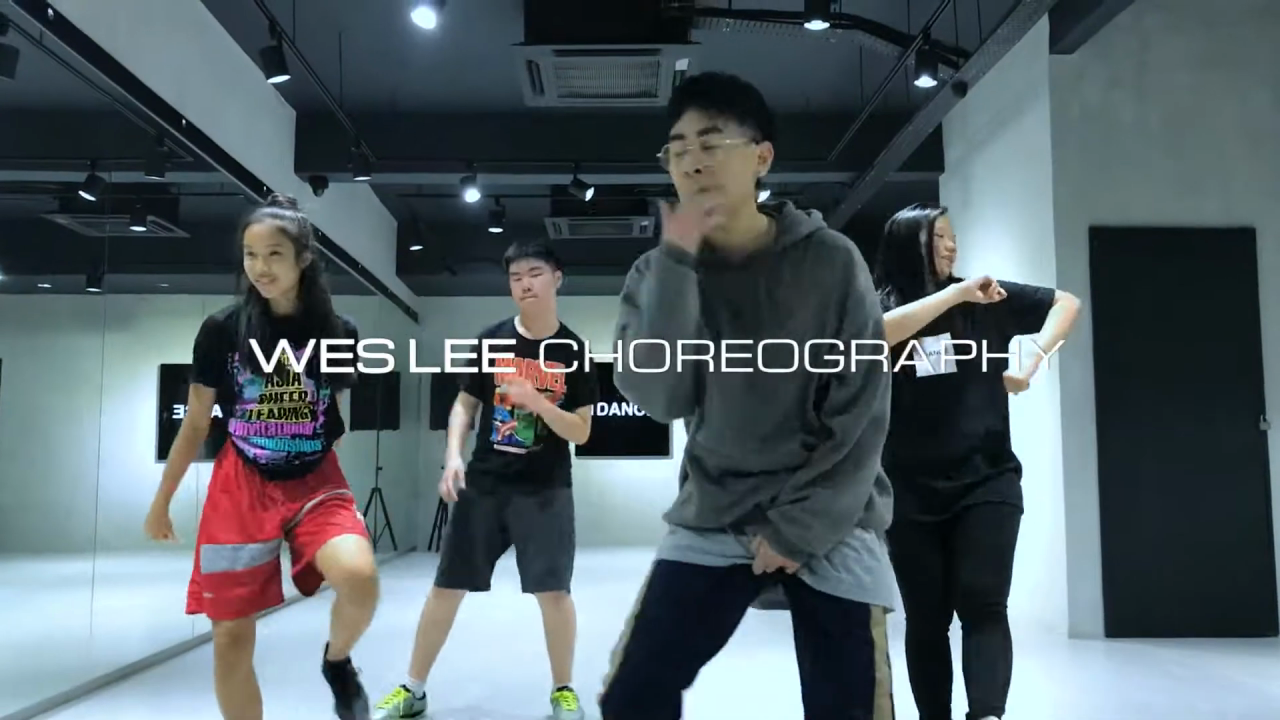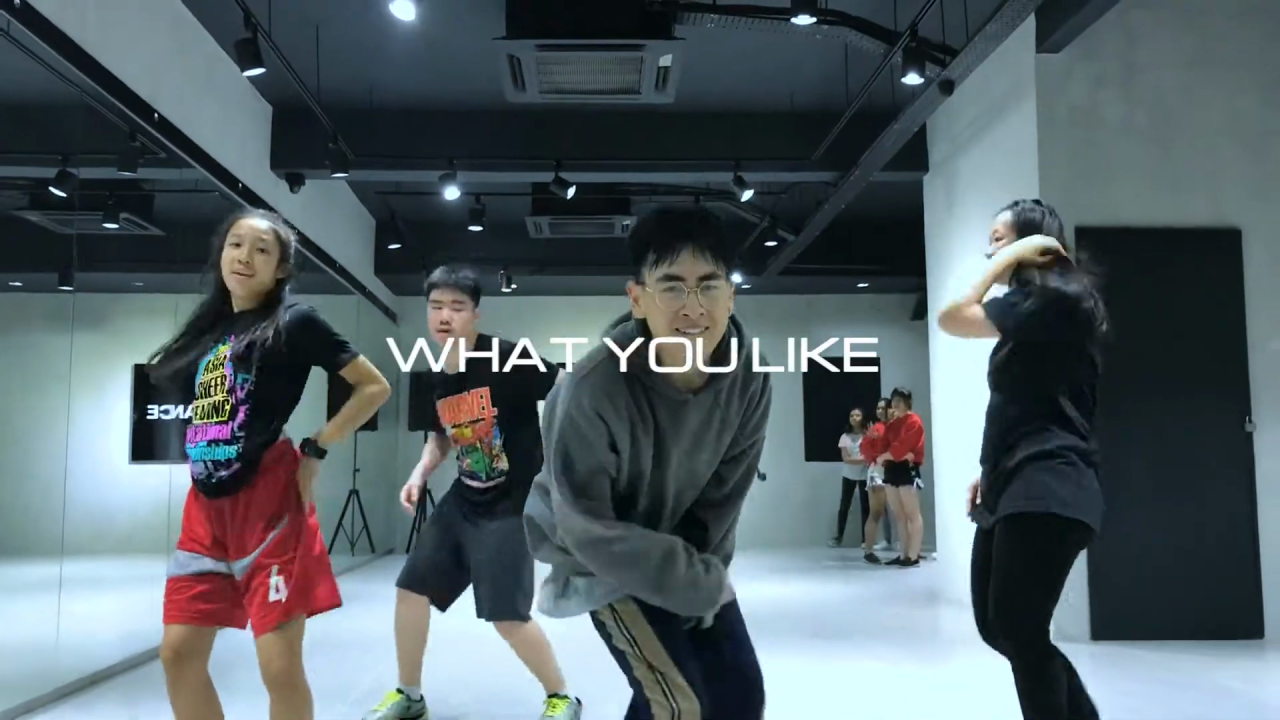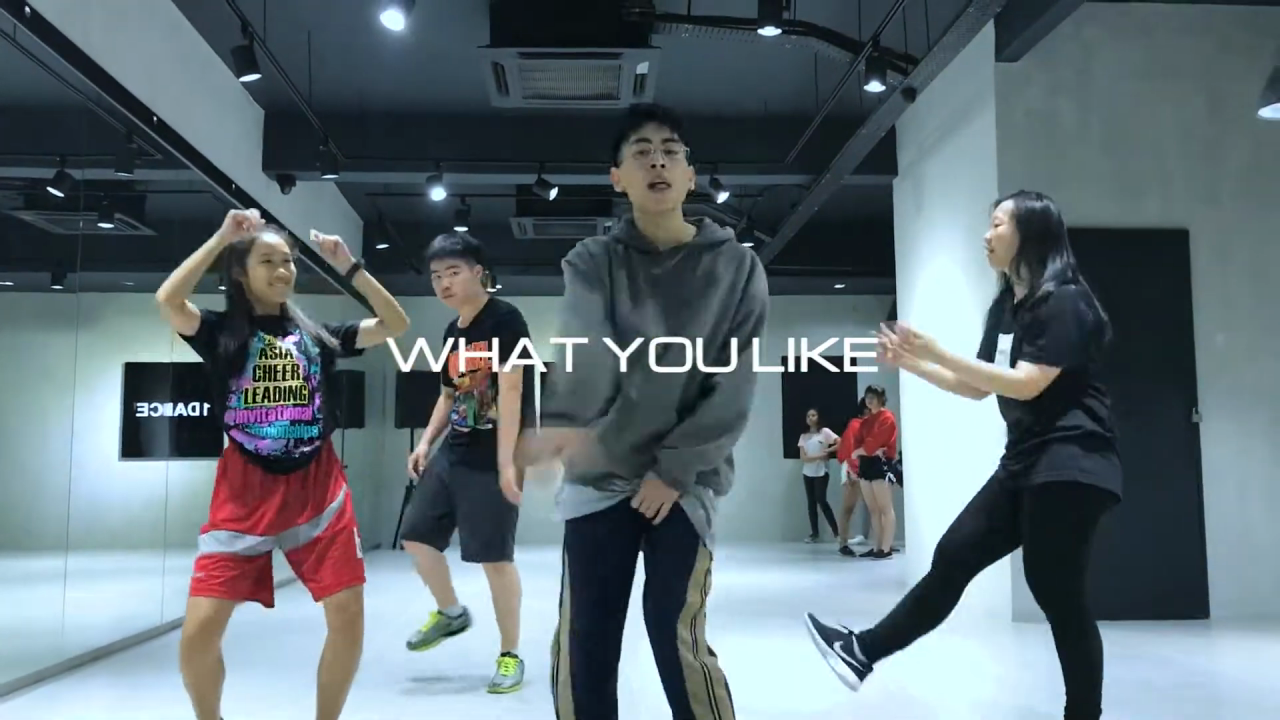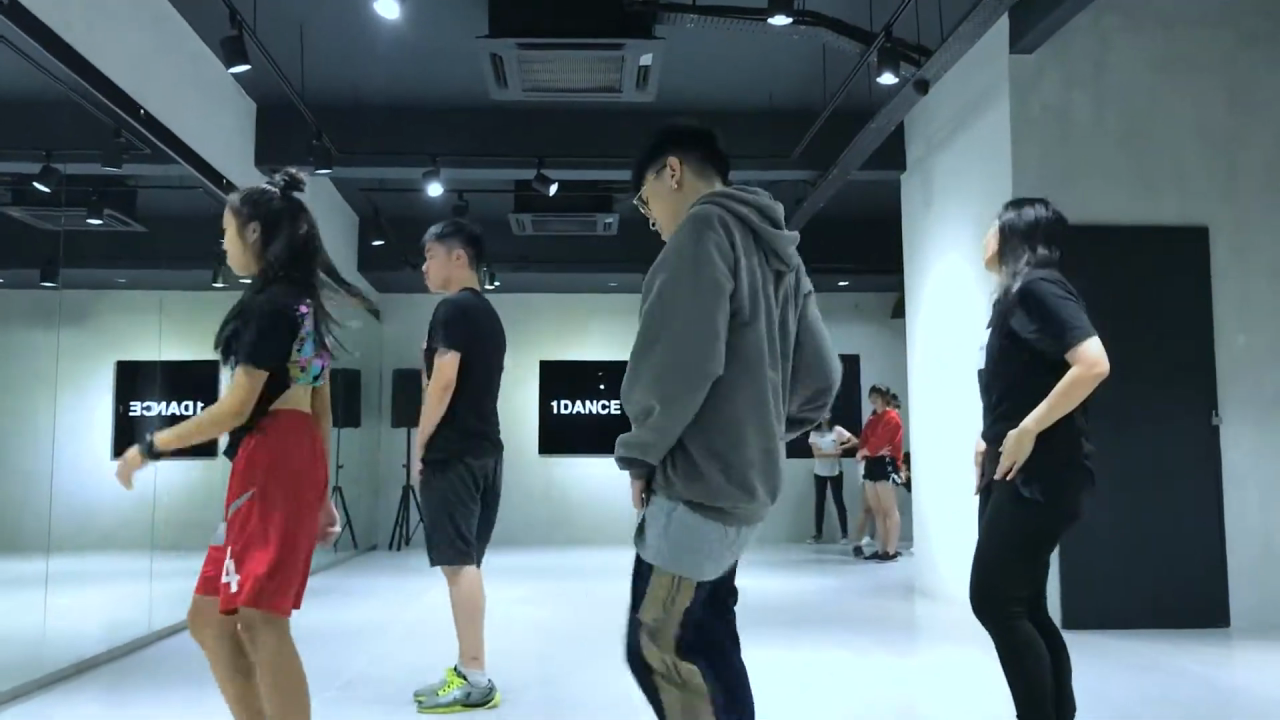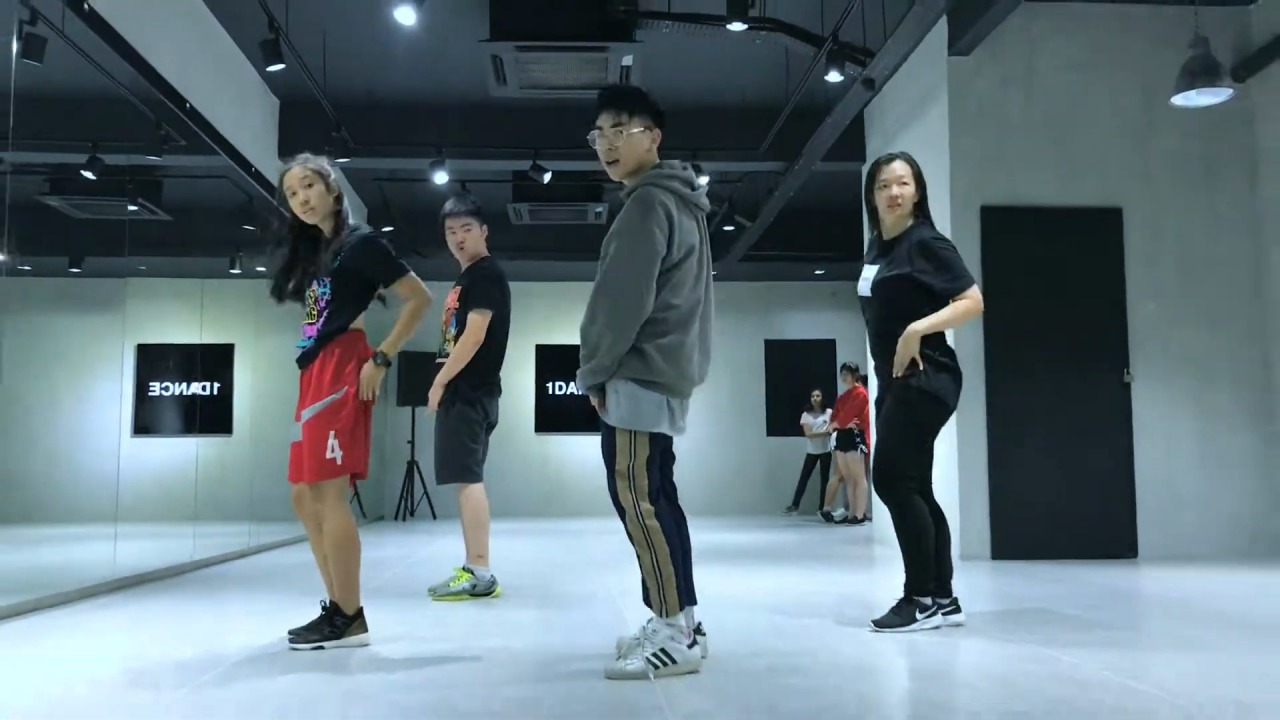
dt=1s
person 1, frame 1
left shoulder: (831, 261)
right shoulder: (656, 274)
left elbow: (860, 411)
right elbow: (656, 393)
left wrist: (797, 526)
right wrist: (675, 260)
left hip: (829, 523)
right hip: (713, 522)
person 1, frame 2
left shoulder: (748, 381)
right shoulder: (593, 391)
left elbow: (720, 505)
right elbow: (587, 527)
left wrist: (700, 579)
right wrist: (699, 584)
left hip: (686, 548)
right hip: (599, 559)
person 1, frame 3
left shoulder: (736, 265)
right shoulder: (595, 260)
left elbow: (736, 383)
right elbow: (589, 345)
left wrist: (675, 471)
right wrist: (570, 422)
left hip: (680, 488)
right hip: (599, 484)
left knee: (680, 641)
right knee: (582, 649)
person 1, frame 4
left shoulder: (704, 227)
right shoulder: (782, 252)
left elbow: (679, 360)
right elbow: (819, 382)
left wrist: (641, 452)
left hip: (693, 481)
right hip: (741, 480)
left knee: (657, 648)
right knee: (709, 643)
person 1, frame 5
right shoulder: (680, 200)
left elbow: (620, 299)
left wrist: (593, 371)
left hip: (639, 376)
right hip: (666, 372)
left knee: (637, 500)
right knee: (656, 499)
person 2, frame 1
left shoulder: (338, 332)
right shoulder: (222, 329)
right elbow: (196, 422)
left wrist: (343, 497)
right wrist: (161, 502)
left hip: (316, 483)
right hip: (241, 487)
left knee: (359, 576)
right knee: (231, 640)
left ankle: (337, 659)
person 2, frame 2
left shoulder: (295, 323)
right shoulder: (209, 331)
left elbow: (376, 387)
left wrist: (314, 449)
right wrist: (202, 459)
left hip: (270, 496)
right hip: (208, 503)
left knee: (280, 667)
right knee: (177, 654)
person 2, frame 3
left shoulder: (316, 333)
right shoulder: (220, 330)
left elbow: (396, 326)
right elbow: (168, 302)
left wrist: (350, 266)
right wrist: (222, 239)
left hip: (316, 483)
right hip: (244, 486)
left knee: (348, 619)
right knee: (199, 630)
person 2, frame 4
left shoulder: (268, 306)
right shoulder: (301, 303)
left elbow: (234, 410)
right elbow: (322, 407)
left wrist: (148, 447)
right wrist: (319, 493)
left hip: (268, 462)
right hip: (298, 459)
left knee: (261, 627)
right knee: (207, 620)
person 2, frame 5
left shoulder: (360, 242)
right shoulder: (312, 249)
left elbow: (420, 298)
left wrist: (381, 357)
left hip: (341, 368)
right hip: (315, 372)
left knee: (328, 493)
right knee: (305, 496)
person 3, frame 1
left shoulder: (987, 299)
right shoulder: (887, 309)
left elbow: (1068, 303)
right elbow: (881, 333)
left wrist: (1031, 359)
right wrist: (956, 291)
left hip: (987, 480)
right hip: (913, 491)
left knee: (981, 599)
right knee: (927, 617)
person 3, frame 2
left shoulder: (1046, 299)
right shoulder: (1033, 312)
left elbow: (953, 319)
left wrist: (1012, 255)
right wrist: (987, 474)
left hip: (1047, 493)
right hip: (1014, 491)
left knee: (1018, 631)
right knee: (1002, 627)
person 3, frame 3
left shoulder: (1063, 299)
right shoulder: (1005, 306)
left elbow: (1027, 384)
right elbow: (979, 387)
left wrist: (937, 352)
right wrist: (910, 362)
left hip: (1072, 464)
right hip: (1023, 462)
left knee: (1056, 593)
right knee: (952, 557)
right ankle: (864, 653)
person 3, frame 4
left shoulder: (1038, 287)
right shoulder: (1012, 297)
left elbow: (1094, 365)
left wrist: (1027, 432)
right wrist: (989, 441)
left hip: (1039, 475)
right hip: (1011, 473)
left knee: (995, 601)
right knee: (1023, 607)
person 3, frame 5
left shoulder: (927, 243)
right shoulder: (877, 244)
left elbow: (973, 302)
left wrist: (919, 329)
left hip: (923, 378)
right hip: (895, 380)
left knee: (894, 478)
right knee: (913, 488)
right ankle: (941, 597)
person 4, frame 1
left shoulder: (572, 350)
right shoulder: (490, 339)
left elbow: (579, 430)
right elbow: (464, 405)
left wrist: (537, 402)
right wrist: (453, 458)
left hip: (545, 488)
right hip: (484, 485)
left knee: (554, 590)
right knee: (448, 586)
person 4, frame 2
left shoulder: (511, 357)
right shoulder: (437, 378)
right wrist: (419, 474)
left hip: (511, 506)
right hip: (461, 503)
left knee: (507, 617)
right knee: (411, 591)
person 4, frame 3
left shoulder: (505, 319)
right shoulder: (452, 333)
left elbow: (510, 389)
left wrist: (505, 461)
right wrist: (426, 442)
left hip: (494, 459)
right hip: (454, 453)
left knee: (494, 557)
right knee: (416, 537)
left ankle: (511, 655)
right ankle: (451, 612)
person 4, frame 4
left shoulder: (453, 308)
right shoulder: (489, 315)
left elbow: (443, 384)
left wrist: (419, 445)
left hip: (452, 453)
right hip: (484, 451)
left knee: (457, 562)
right knee: (466, 562)
left ankle: (475, 679)
right ankle: (468, 671)
person 4, frame 5
left shoulder: (487, 274)
right shoulder: (467, 277)
left elbow: (474, 337)
left wrist: (439, 382)
right wrist: (445, 384)
left hip: (467, 392)
right hip: (465, 391)
left knee: (467, 479)
right knee: (466, 480)
left ankle: (480, 573)
right ankle: (473, 569)
